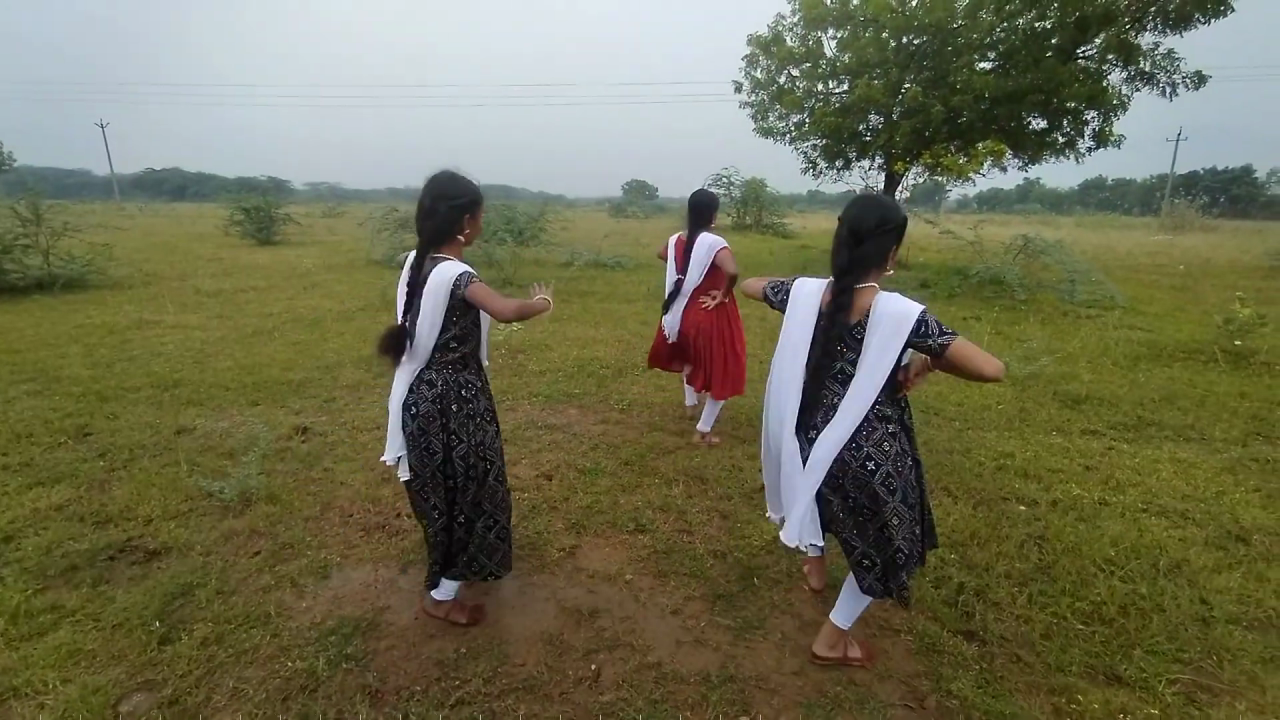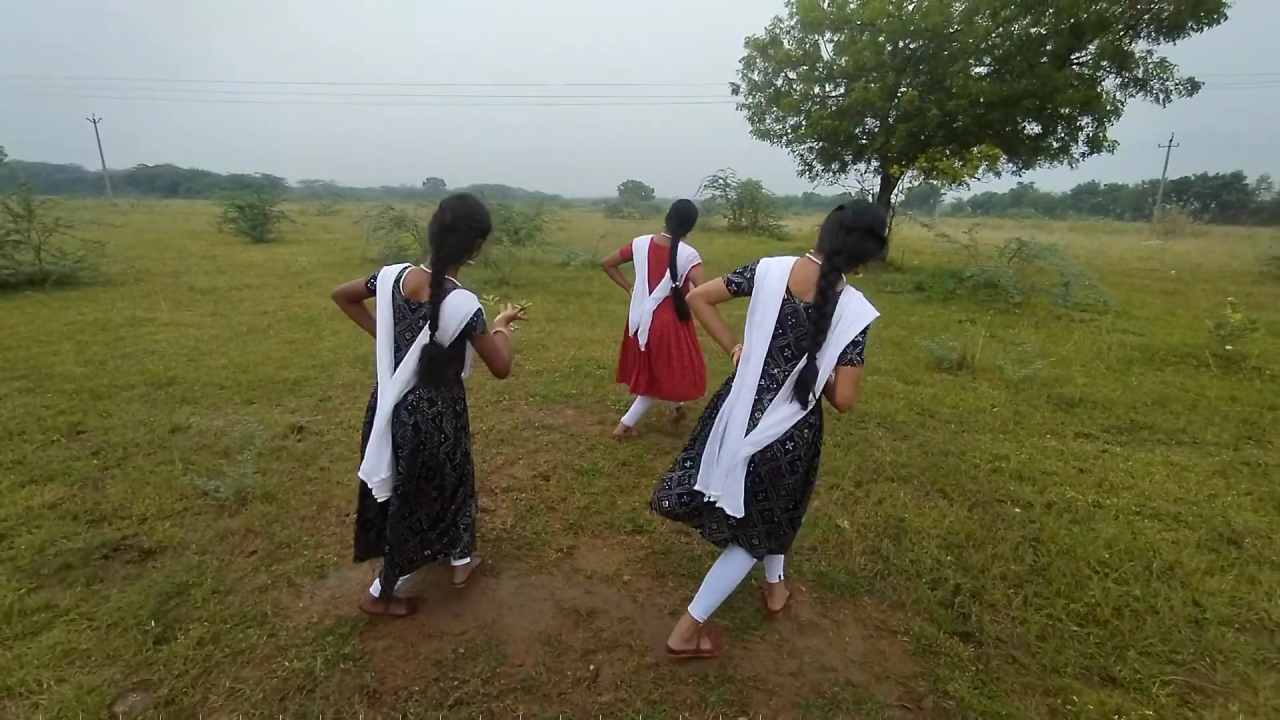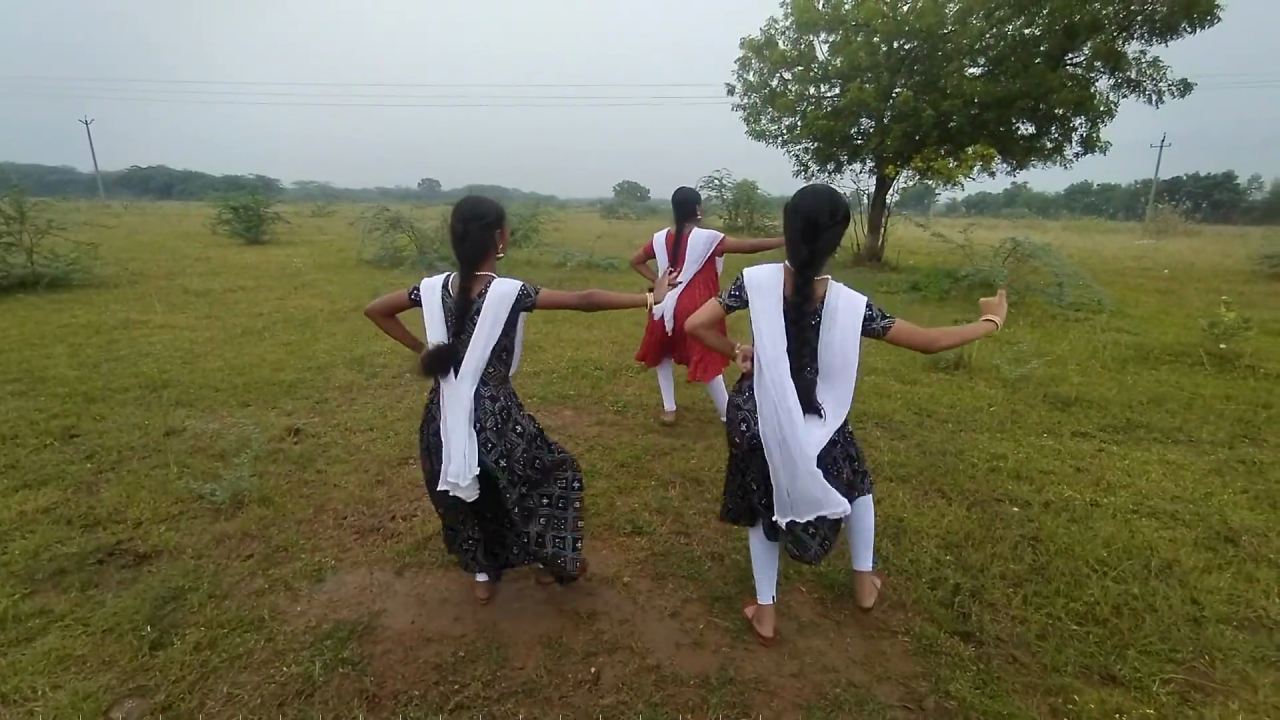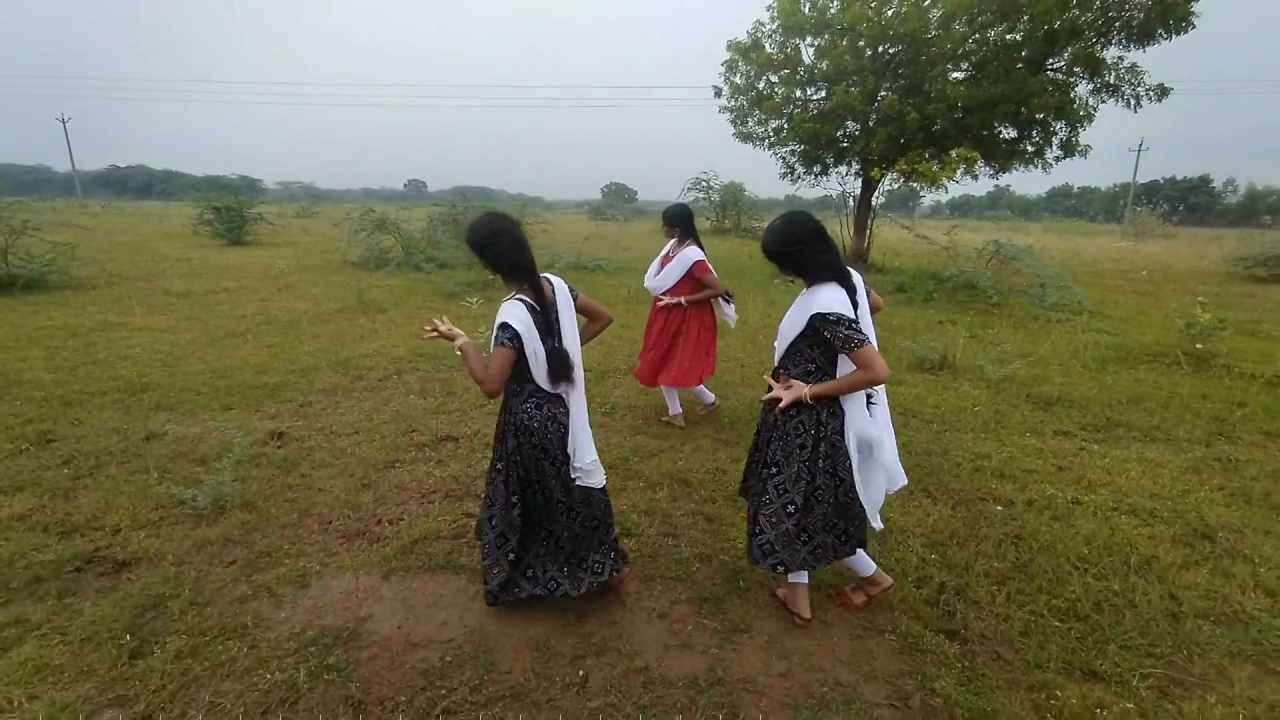
dt=0.7s
person 1, frame 1
left shoulder: (805, 291)
right shoulder: (901, 314)
left elbow: (751, 288)
right elbow: (990, 369)
right wrist: (931, 362)
left hip: (807, 435)
right hip: (871, 447)
left knee: (820, 499)
right knee: (884, 542)
left ankle: (812, 555)
right ankle: (832, 638)
person 1, frame 2
left shoulder: (770, 270)
right shoulder: (854, 311)
left elbow: (697, 298)
right elbow: (844, 400)
left wrist: (734, 348)
left hip: (742, 408)
right hip: (790, 428)
left knee: (757, 510)
right knee: (762, 520)
left ankle: (775, 584)
right ankle: (688, 628)
person 1, frame 3
left shoulder: (756, 280)
right shoulder: (847, 303)
left elbow: (694, 325)
right elbow: (928, 341)
left wrist: (739, 352)
right wrist: (990, 321)
left hip: (758, 414)
right hip: (818, 422)
left knee: (764, 506)
right knee: (854, 485)
left ankle: (765, 609)
right ankle: (865, 580)
person 1, frame 4
left shoulder: (826, 308)
right shoulder: (846, 281)
left elbow: (878, 371)
right elbow: (874, 305)
left wrist: (812, 389)
left hip: (812, 419)
right hip: (816, 415)
left knee: (808, 511)
right knee: (804, 506)
left ankle: (872, 576)
right ankle: (798, 590)
person 2, frame 1
left shoulder: (416, 262)
right shoulder: (456, 275)
right elbow: (506, 311)
right wrist: (539, 299)
left hip: (421, 398)
right hip: (454, 400)
left knee: (447, 490)
right knee: (472, 496)
left ankle: (454, 575)
right ankle: (443, 597)
person 2, frame 2
left shoulder: (393, 276)
right shoulder: (464, 305)
left elbow: (342, 296)
right elbow: (502, 368)
right wrist: (502, 325)
left hip: (392, 406)
right hip: (434, 414)
left knee: (403, 492)
right knee: (431, 494)
left ankle: (460, 559)
right ankle: (381, 593)
person 2, frame 3
left shoulder: (433, 288)
right shoulder: (509, 292)
left elbow: (374, 310)
right elbow: (583, 302)
left wrist: (422, 348)
right wrist: (650, 298)
left hip: (442, 414)
right hip: (490, 412)
left knee: (468, 495)
right knee: (549, 472)
left ankle: (483, 576)
right ankle: (552, 560)
person 2, frame 4
left shoulder: (512, 315)
right shoulder: (555, 285)
left elbow: (491, 385)
right elbow: (602, 318)
left wrist: (460, 340)
left hip: (530, 419)
right hip: (565, 411)
left knee: (526, 502)
right knee: (565, 493)
person 3, frame 1
left shoulder: (675, 240)
right shoulder: (714, 244)
left elbow: (663, 256)
right elbow: (732, 272)
right wrist: (723, 293)
left hip: (680, 317)
right hip: (710, 319)
left knee: (689, 359)
right knee: (721, 375)
left ankle: (690, 402)
right ankle: (703, 430)
person 3, frame 2
left shoulder: (641, 244)
right shoulder: (689, 255)
left elbow: (607, 264)
left wrist: (629, 288)
left hip: (641, 318)
right hip: (669, 322)
left knee: (649, 372)
right knee: (662, 375)
left ankle: (677, 404)
right ankle: (626, 423)
person 3, frame 3
left shoulder: (660, 238)
right shoulder: (707, 238)
left elbow: (636, 262)
right elbow: (750, 246)
right wrist: (787, 240)
left hip: (667, 308)
right hip: (698, 309)
left knee: (662, 355)
right knee: (709, 364)
left ankle: (669, 409)
right ankle: (728, 417)
person 3, frame 4
left shoulder: (692, 257)
right shoulder: (674, 245)
left elbow: (720, 288)
left wrist: (683, 300)
left hip: (686, 318)
right hip: (667, 316)
left knee: (679, 367)
right knee: (667, 365)
left ankle: (709, 399)
right ankle: (675, 412)
